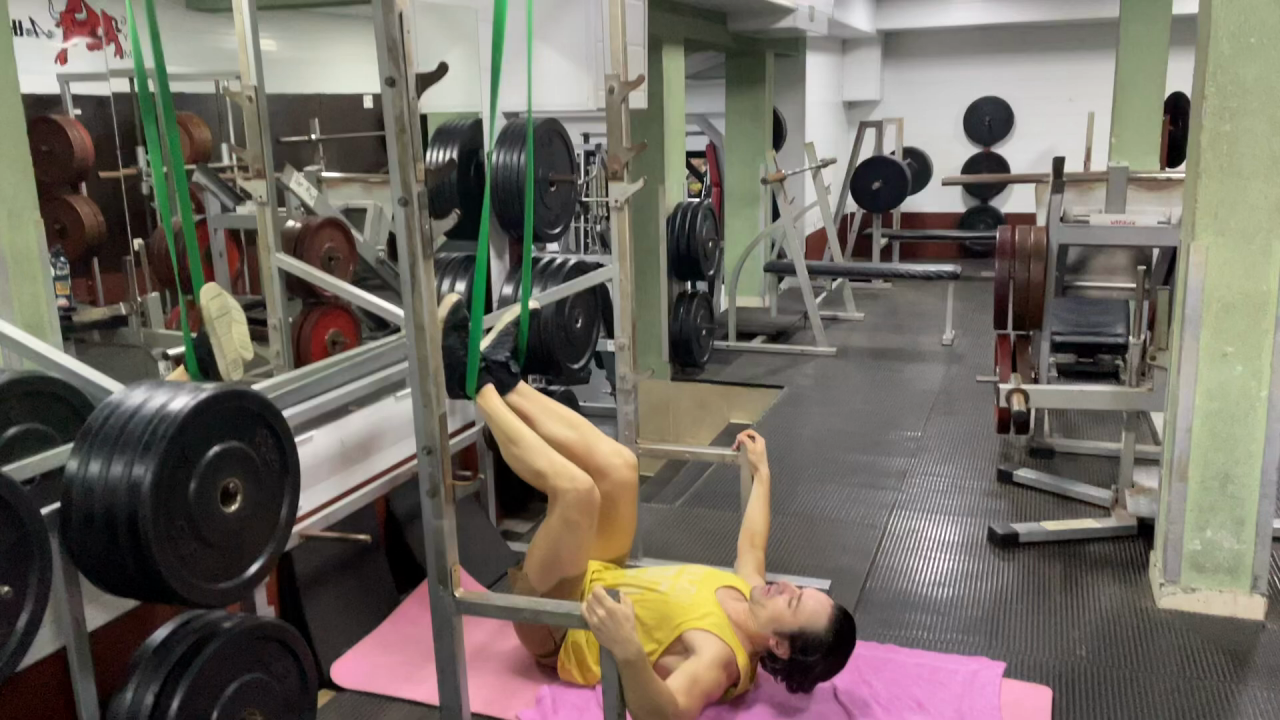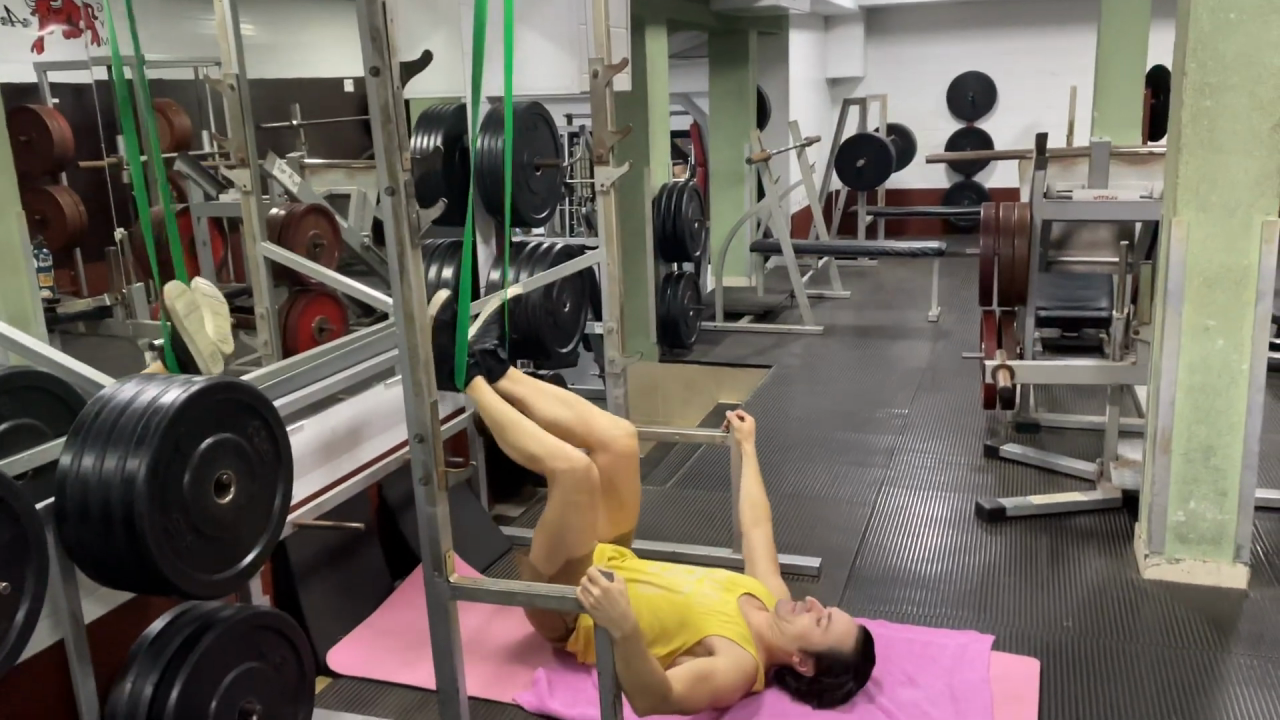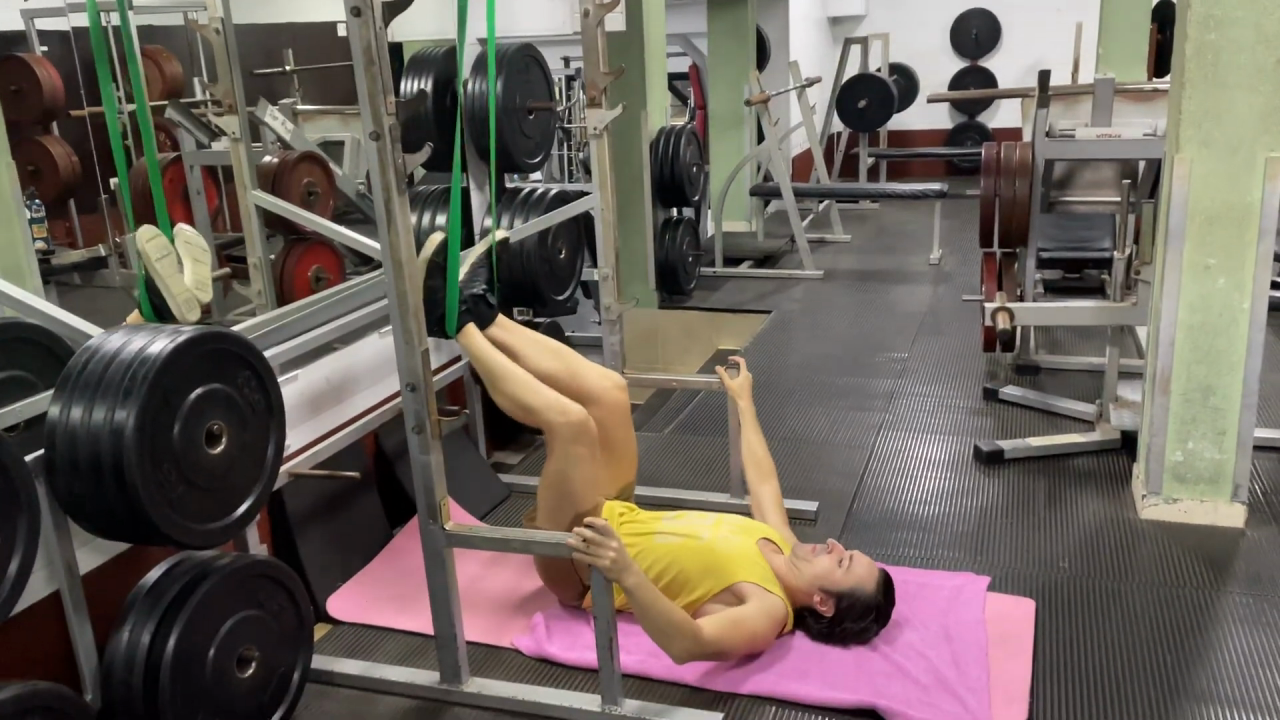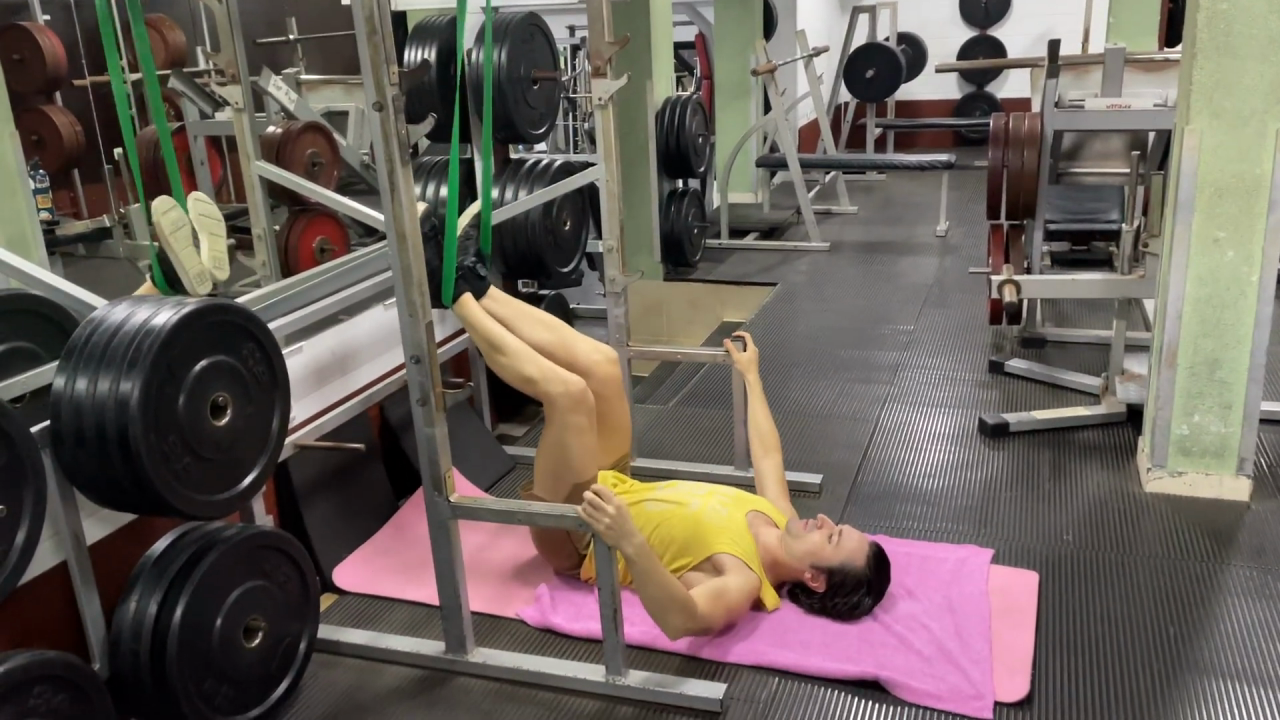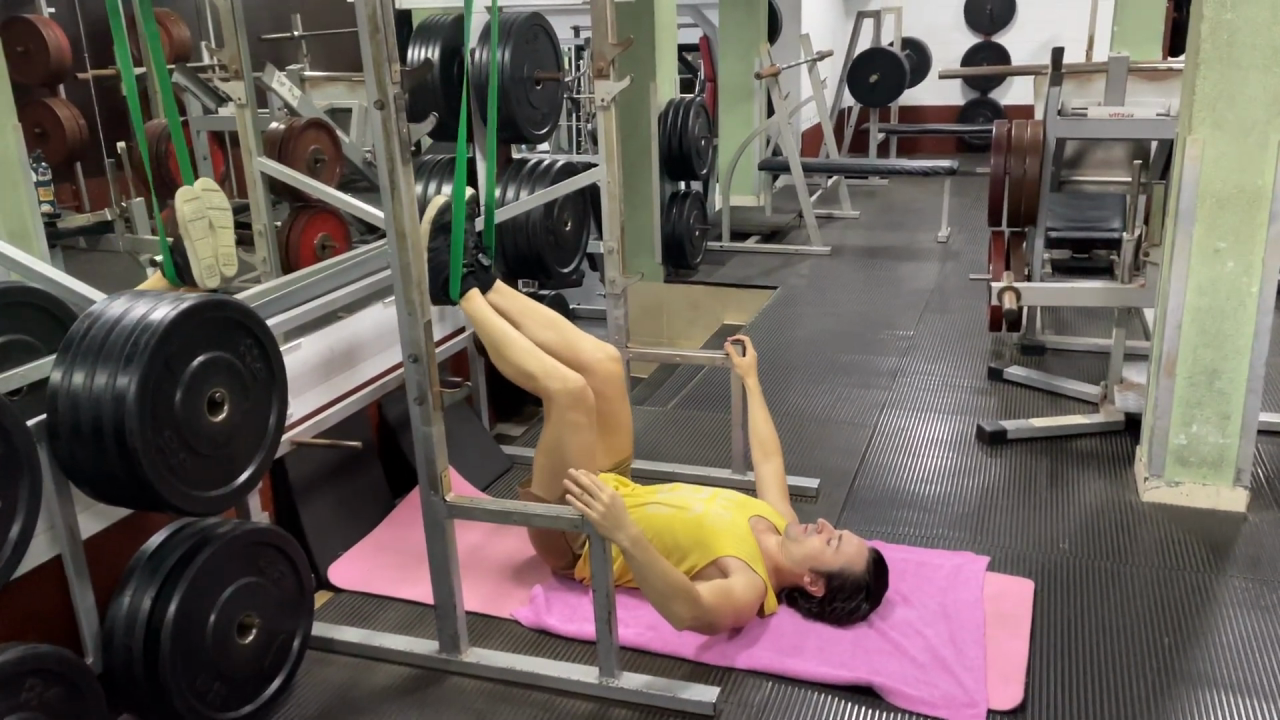
dt=1s
person 1, frame 1
left shoulder: (718, 655)
right shoulder: (748, 597)
right elbow: (752, 548)
left wrist: (629, 651)
right wrist: (761, 472)
left hip: (556, 631)
right hip: (593, 580)
left knee: (576, 486)
right knee: (618, 465)
left ankle: (480, 383)
right ankle: (502, 378)
person 1, frame 2
left shoulder: (740, 665)
right shoulder: (772, 602)
left elbow: (651, 701)
right elbow: (758, 530)
left wrist: (623, 629)
right wrist: (747, 448)
left hip: (567, 612)
right hip: (605, 563)
left knee: (573, 467)
right knee: (618, 438)
left ankle: (468, 376)
right ankle: (491, 369)
person 1, frame 3
left shoulder: (768, 610)
right shoulder: (782, 548)
left elbow: (687, 644)
right elbow: (764, 481)
left wrist: (626, 575)
right wrist: (744, 401)
left hip: (579, 564)
right hip: (614, 520)
left knee: (570, 420)
right knee: (607, 391)
left ankle: (461, 324)
right ankle: (481, 317)
person 1, frame 4
left shoulder: (746, 582)
right shoulder: (781, 525)
left elbow: (682, 620)
right elbow: (768, 457)
left wrist: (629, 543)
right wrist: (751, 376)
left hip: (578, 539)
right hip: (610, 494)
left knee: (568, 390)
right knee: (600, 363)
left ankle: (455, 291)
right ankle: (473, 285)
person 1, frame 5
left shoulder: (749, 587)
right shoulder: (780, 527)
left elbow: (687, 610)
right elbow: (769, 460)
left wrist: (622, 533)
right wrist: (750, 380)
left hip: (575, 540)
right hip: (611, 490)
left knee: (568, 387)
right knee: (602, 362)
left ankle: (462, 289)
right ankle: (479, 281)
